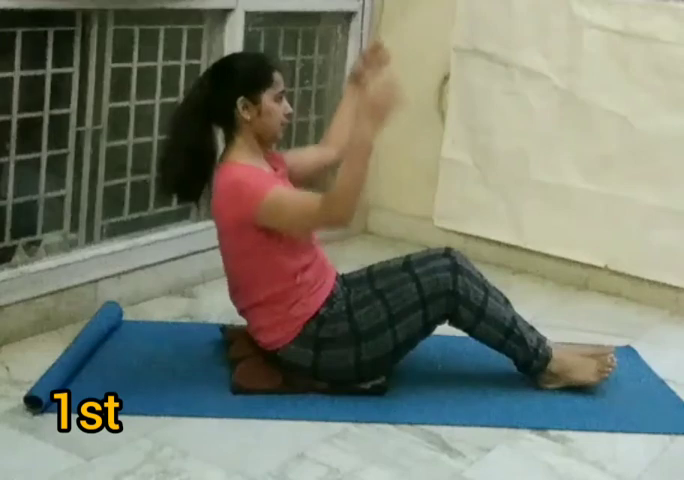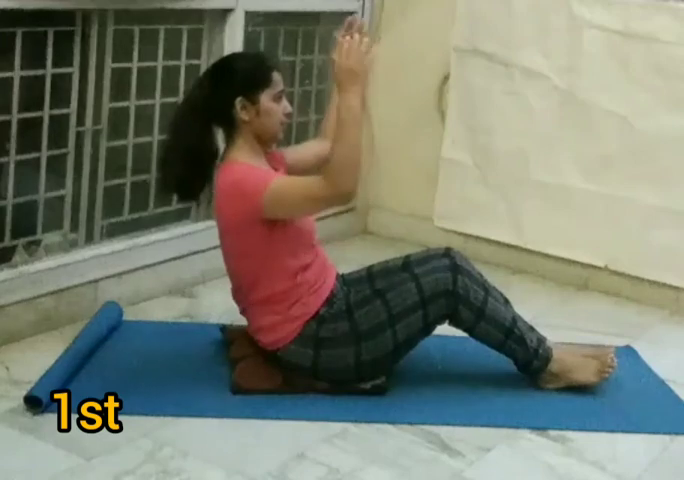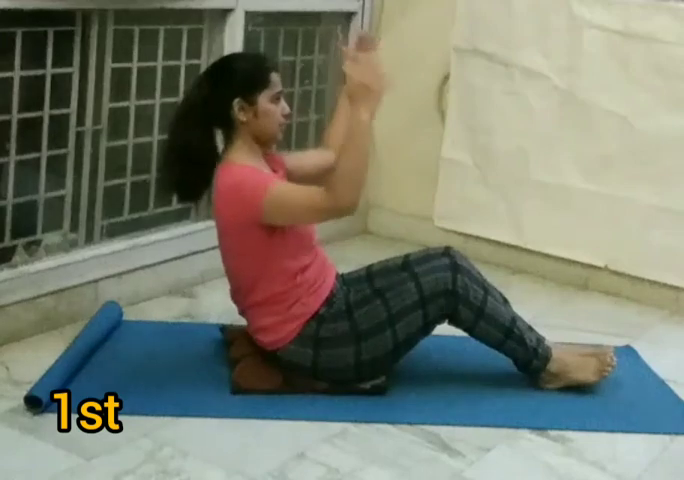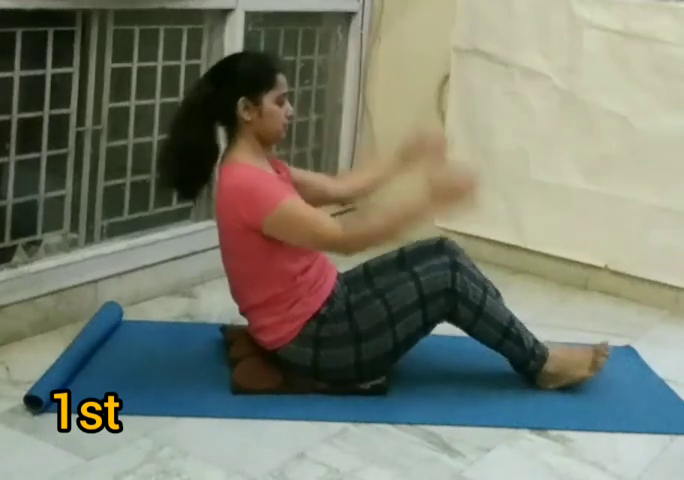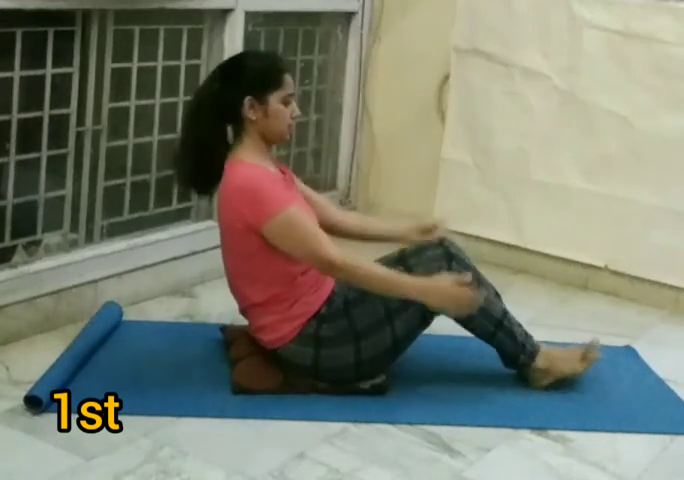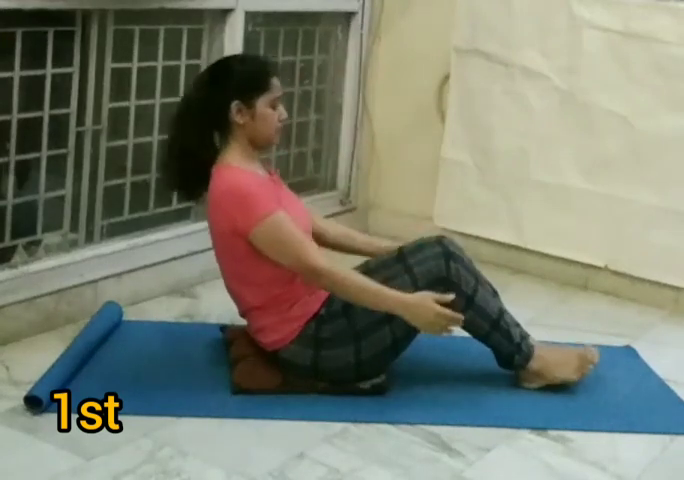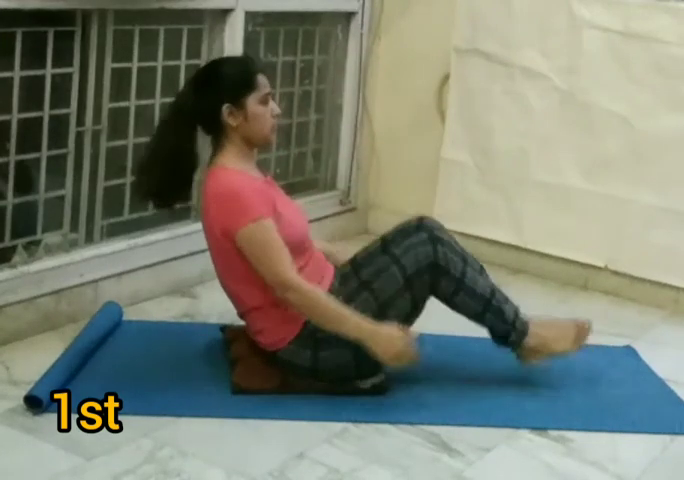
dt=0.3s
person 1, frame 1
left shoulder: (259, 163)
right shoulder: (241, 184)
left elbow: (330, 152)
right elbow: (334, 213)
left wrist: (356, 86)
right wrist: (370, 125)
left hip: (324, 302)
right hip: (311, 339)
left knee: (446, 262)
right knee: (447, 278)
left ankle: (538, 351)
right ankle: (545, 363)
person 1, frame 2
left shoulder: (258, 161)
right shoulder: (243, 182)
left elbow: (326, 148)
right elbow: (339, 188)
left wrist: (345, 83)
right wrist: (352, 94)
left hip: (324, 303)
right hip: (311, 338)
left knee: (445, 261)
right knee: (447, 278)
left ankle: (538, 350)
right ankle: (545, 363)
person 1, frame 3
left shoulder: (256, 163)
right shoulder: (242, 184)
left elbow: (327, 157)
right elbow: (340, 201)
left wrist: (350, 94)
right wrist: (363, 108)
left hip: (322, 304)
right hip: (310, 339)
left knee: (445, 260)
right knee: (448, 277)
left ankle: (536, 349)
right ankle: (545, 363)
person 1, frame 4
left shoulder: (259, 167)
right shoulder: (247, 184)
left elbow: (335, 188)
right elbow: (344, 237)
left wrist: (399, 160)
right wrist: (428, 199)
left hip: (323, 304)
right hip: (311, 339)
left knee: (441, 255)
right knee: (447, 277)
left ankle: (529, 350)
right ankle: (541, 365)
person 1, frame 5
left shoulder: (261, 169)
right shoulder: (251, 185)
left elbow: (333, 218)
right elbow: (333, 261)
left wrist: (408, 231)
right wrist: (423, 289)
left hip: (321, 308)
right hip: (311, 340)
left knee: (437, 255)
right knee: (442, 262)
left ankle: (524, 350)
right ankle: (533, 361)
person 1, frame 6
left shoulder: (248, 173)
right shoulder: (240, 188)
left elbow: (318, 230)
right elbow: (317, 268)
left wrist: (394, 251)
right wrist: (406, 306)
left hip: (320, 314)
right hip: (312, 341)
left knee: (437, 249)
right knee: (440, 263)
left ankle: (521, 351)
right ankle: (528, 360)
person 1, frame 7
left shoulder: (241, 175)
right shoulder: (234, 190)
right elbow: (288, 286)
left wrist: (363, 267)
right wrist: (371, 334)
left hip: (318, 311)
right hip: (310, 342)
left knee: (421, 233)
right knee: (428, 251)
left ankle: (515, 328)
right ankle: (522, 336)
